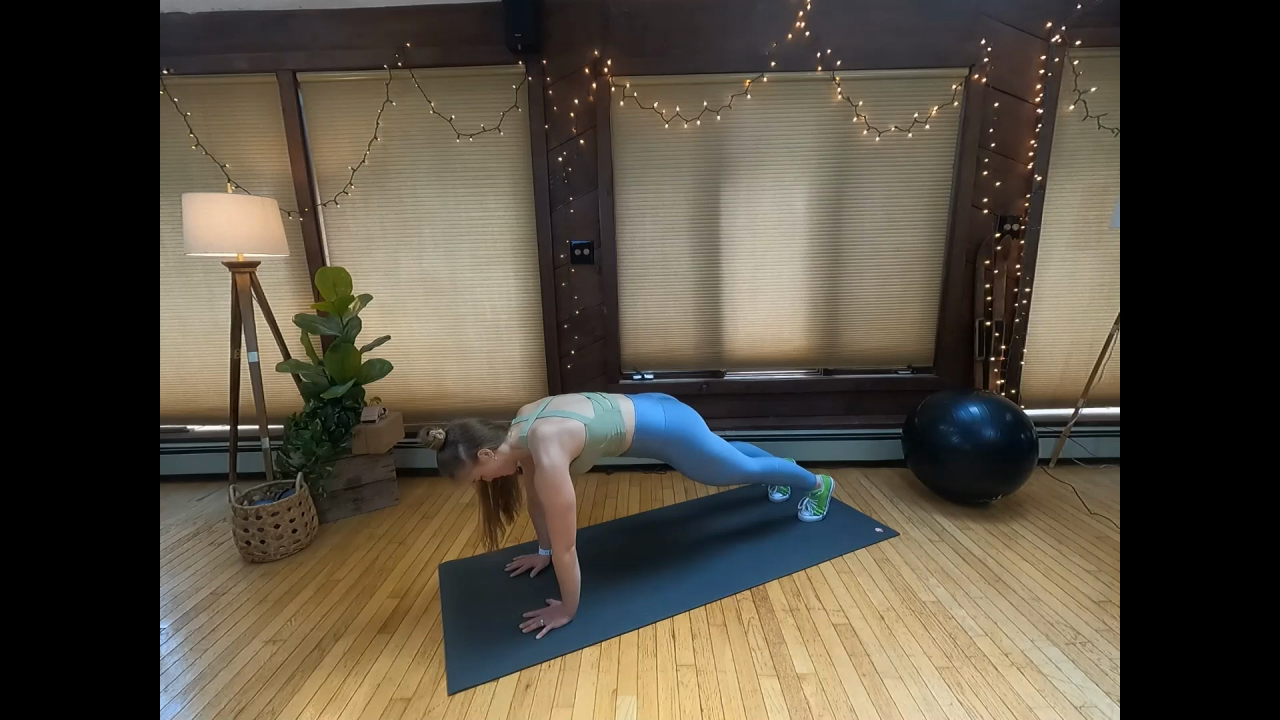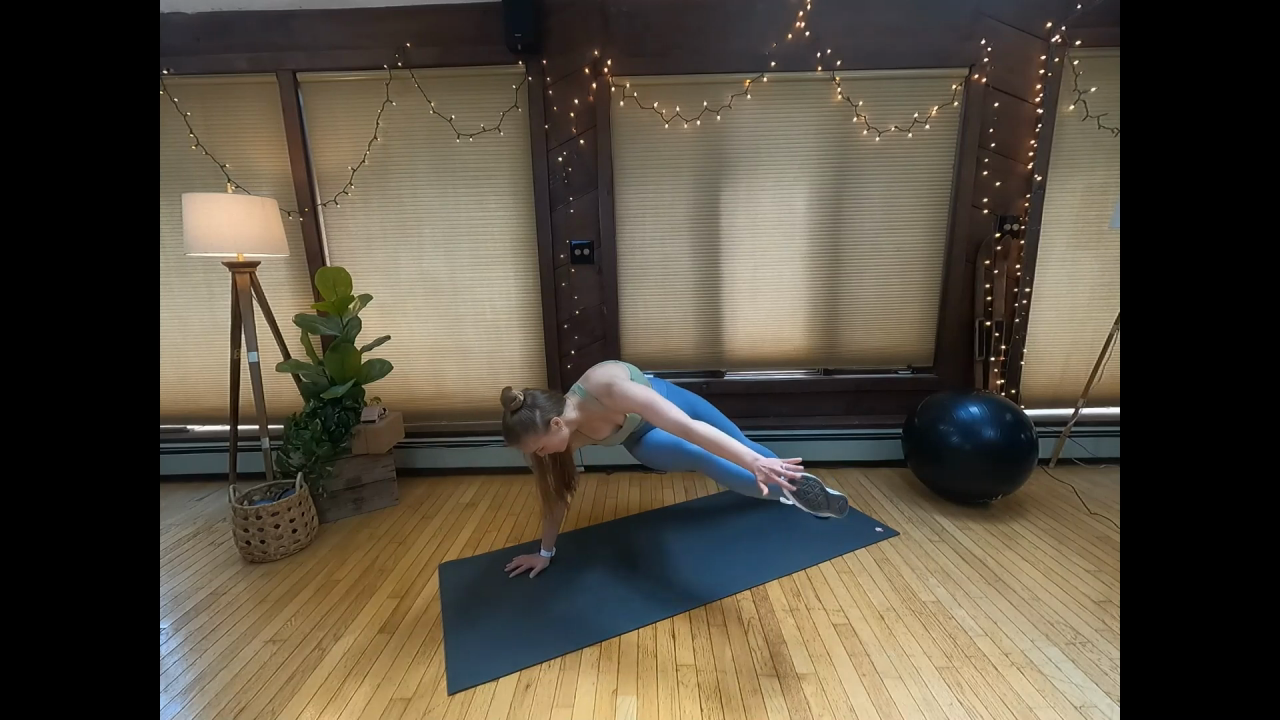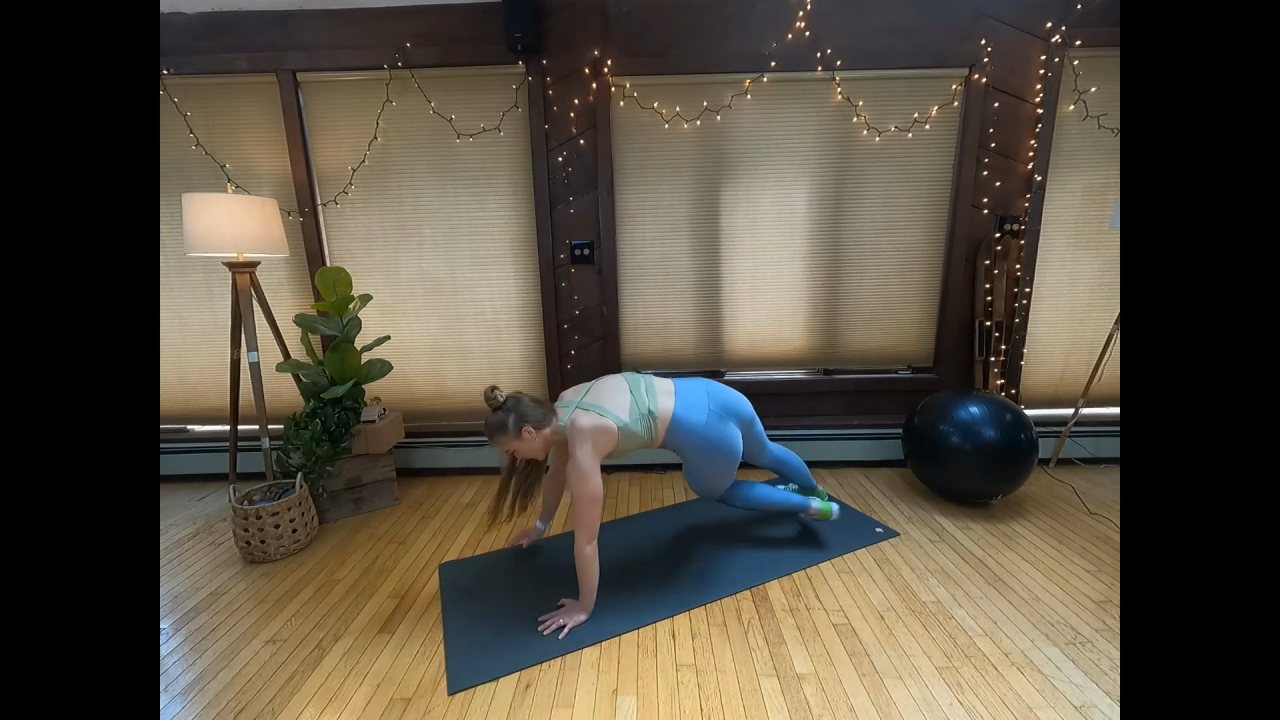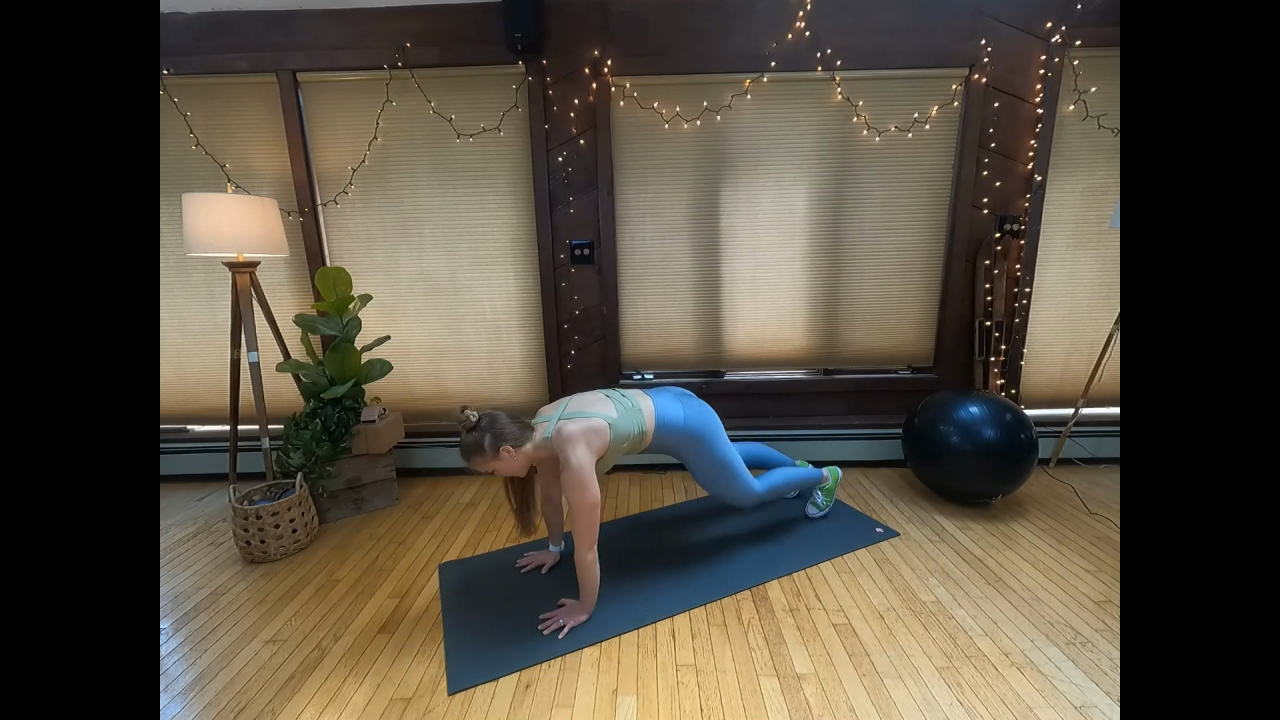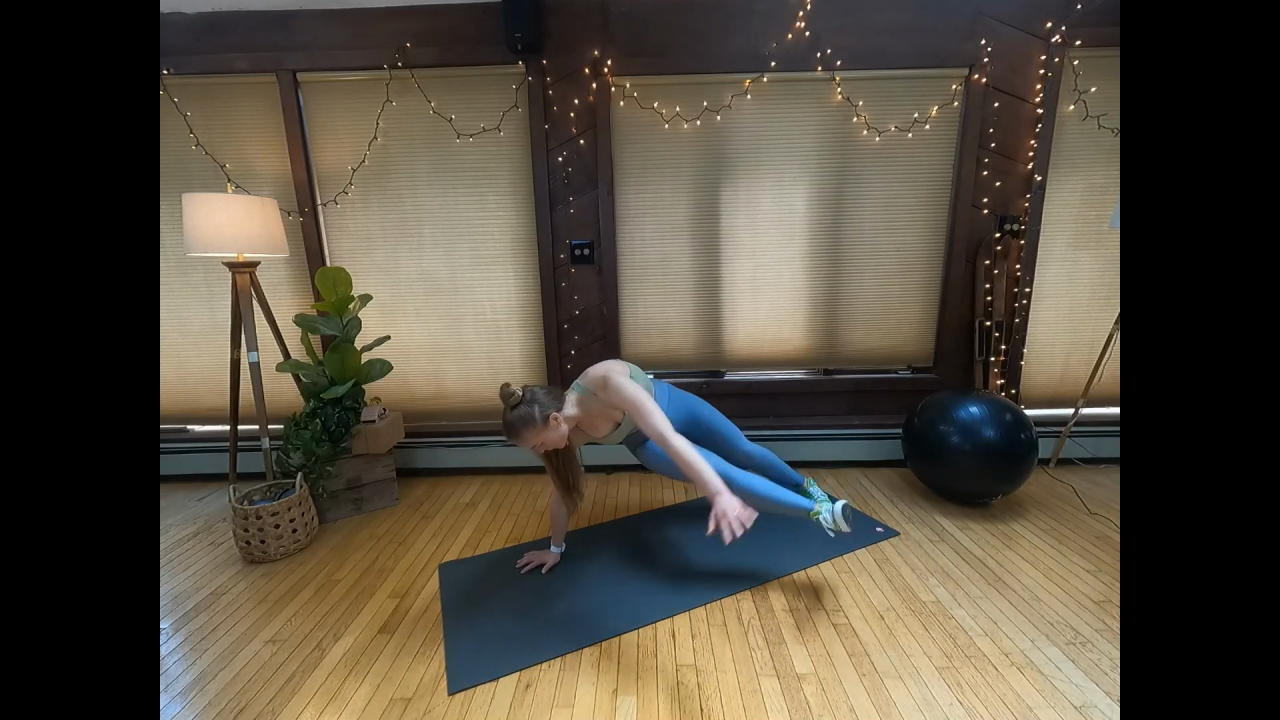
dt=1s
person 1, frame 1
left shoulder: (547, 454)
right shoulder: (519, 428)
left elbow: (566, 546)
right elbow: (535, 497)
left wrist: (568, 610)
right wrist: (543, 551)
left hip: (666, 428)
right hip: (646, 412)
left knee: (742, 470)
right knee: (722, 452)
left ankle: (818, 485)
right ankle: (777, 477)
person 1, frame 2
left shoulder: (606, 386)
right shoulder: (565, 429)
left elbow: (686, 426)
right elbow: (557, 494)
left wrist: (754, 461)
right wrist: (545, 552)
left hip: (666, 400)
right hip: (644, 440)
left knee: (740, 447)
right knee: (710, 460)
left ankle: (798, 482)
person 1, frame 3
left shoulder: (581, 447)
right shoulder: (562, 403)
left elbow: (586, 538)
right elbow: (557, 469)
left wrist: (584, 607)
right wrist: (541, 524)
left hip: (706, 434)
right hip: (711, 396)
left knee: (710, 490)
right knee: (760, 452)
left ankle: (809, 506)
right ankle: (814, 490)
person 1, frame 4
left shoulder: (573, 454)
right shoulder: (541, 427)
left elbow: (586, 545)
right elbow: (549, 494)
left wrist: (585, 608)
right wrist: (554, 547)
left hip: (683, 421)
right hip: (662, 403)
left knee: (743, 493)
right knee: (730, 456)
left ankle: (822, 477)
right ankle: (795, 467)
person 1, frame 5
left shoulder: (607, 382)
right shoulder: (569, 414)
left elbow: (668, 439)
right elbow: (564, 487)
left wrist: (720, 494)
right wrist: (556, 546)
left hip: (670, 407)
left knee: (744, 450)
right knee: (724, 474)
left ankle: (817, 510)
right ankle: (812, 509)
